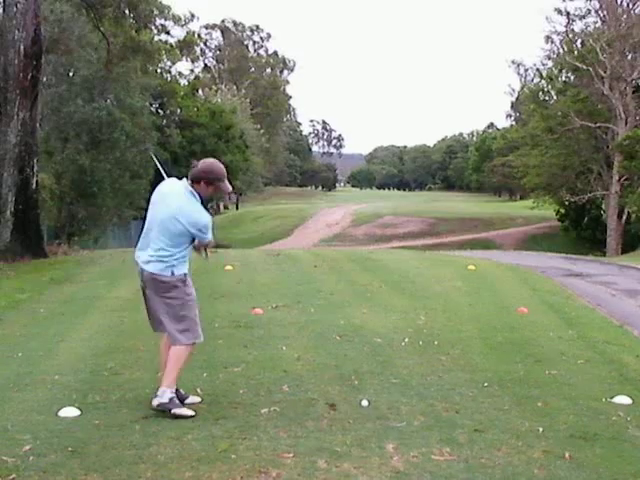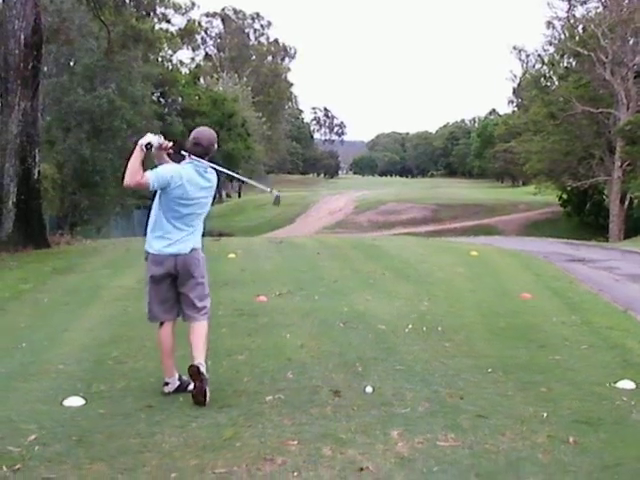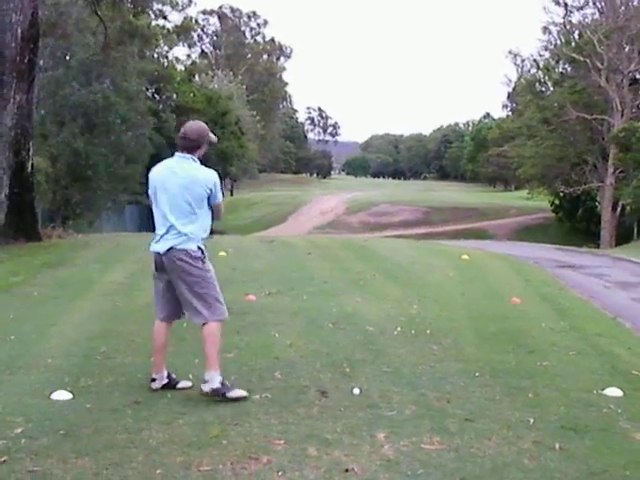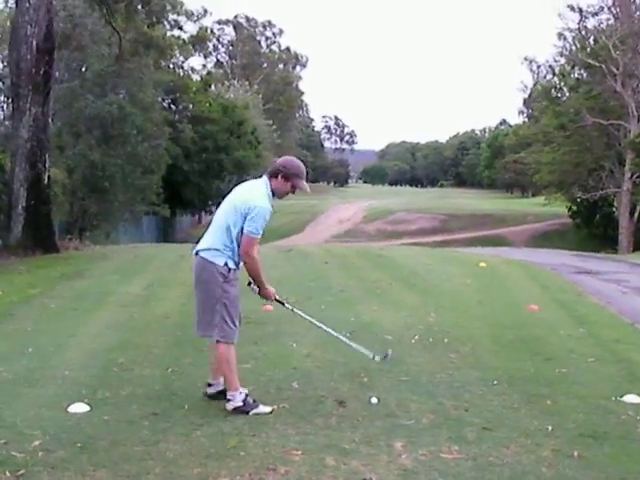
dt=0.7s
person 1, frame 1
left shoulder: (166, 186)
right shoulder: (200, 218)
right elbow: (206, 244)
right wrist: (204, 244)
left hip: (148, 268)
right hip: (169, 276)
left knee: (171, 331)
right knee: (186, 335)
left ankle: (170, 389)
right ankle: (164, 395)
person 1, frame 2
left shoulder: (173, 174)
right shoulder: (211, 177)
left elbow: (131, 181)
left wrist: (141, 146)
right wrist: (161, 156)
left hip: (160, 255)
right hip: (190, 255)
left knee: (166, 318)
right knee: (198, 314)
left ankle: (171, 379)
right ankle: (199, 364)
person 1, frame 3
left shoulder: (156, 171)
right shoulder: (208, 176)
right elbow: (218, 213)
left hip: (161, 250)
right hip: (188, 252)
left knee: (164, 315)
right knee: (212, 314)
left ankle: (160, 375)
right ankle: (213, 379)
person 1, frame 4
left shoulder: (251, 186)
right shoulder: (260, 204)
right elbow: (247, 254)
left wrist: (258, 281)
right wrist: (263, 286)
left hip: (212, 259)
right hip: (217, 265)
left knee: (224, 328)
right knee: (225, 332)
left ankle: (216, 383)
right ankle: (235, 397)
